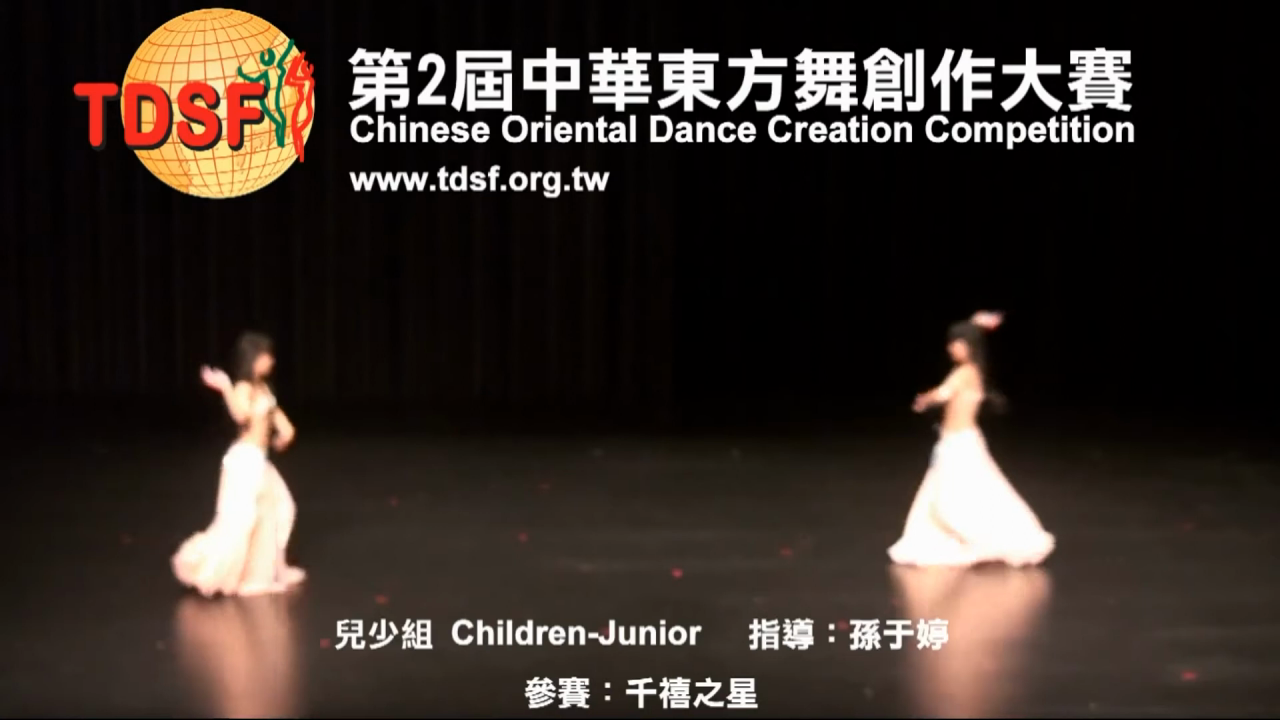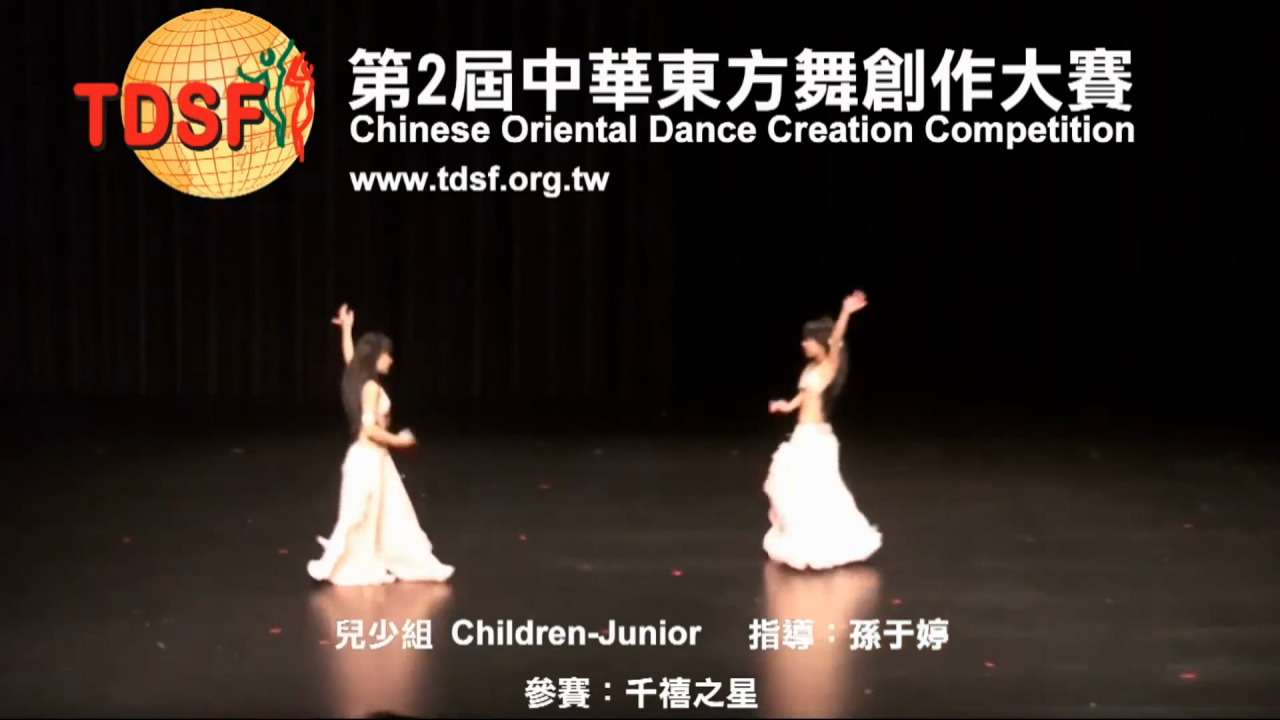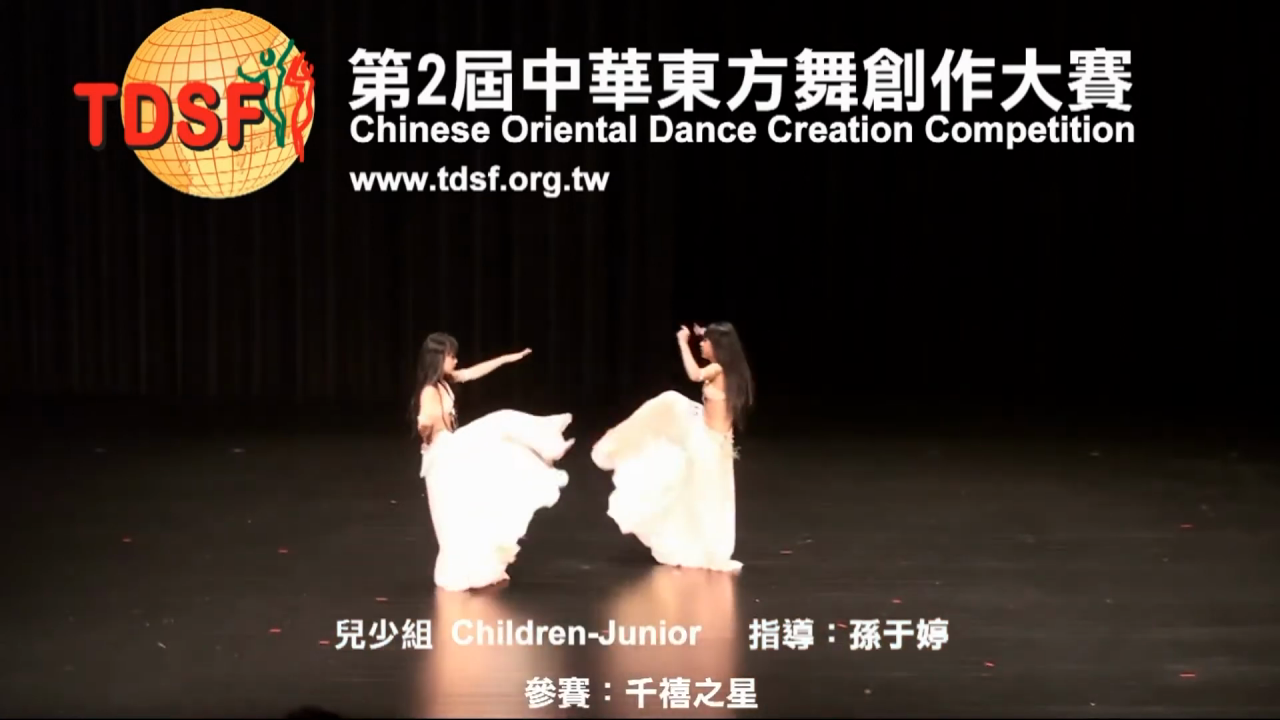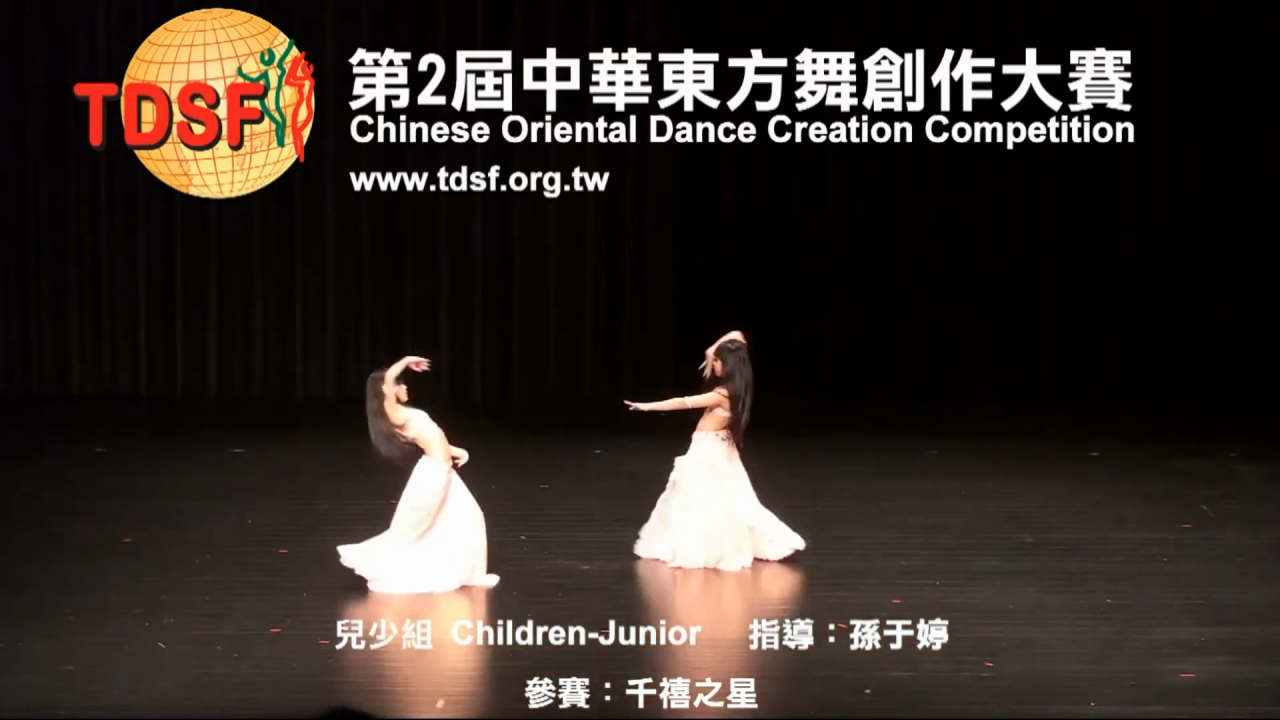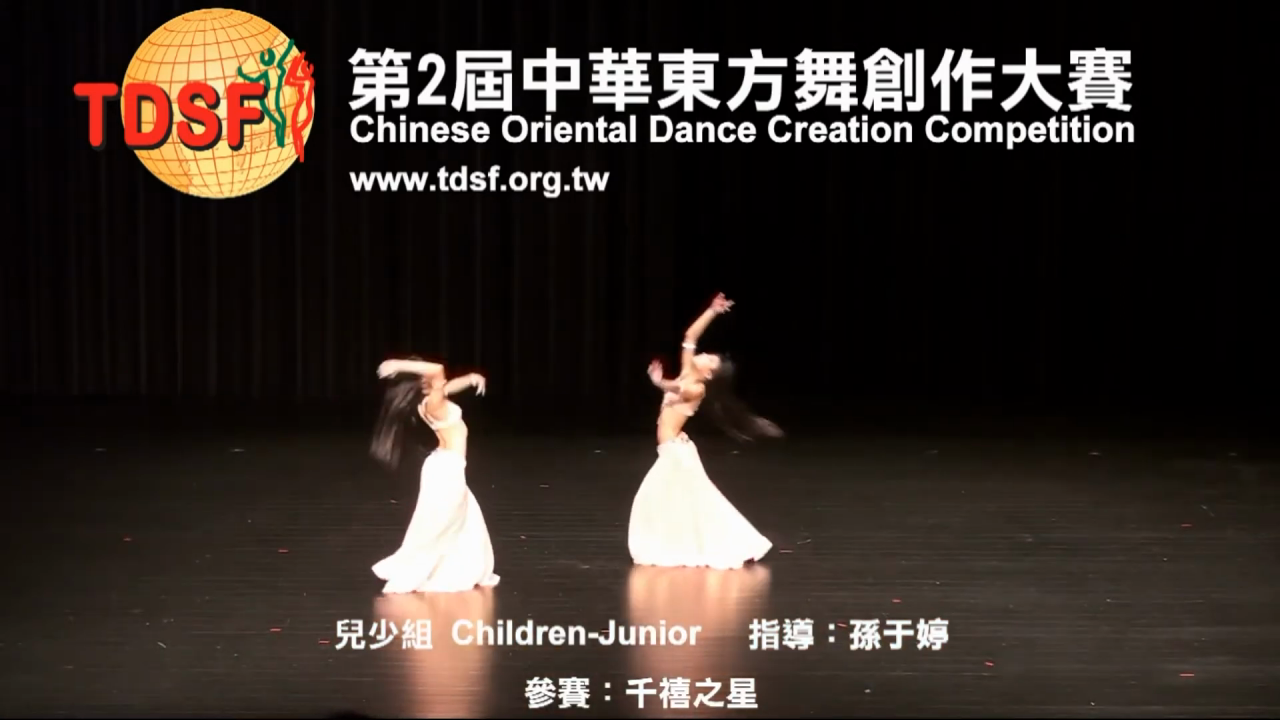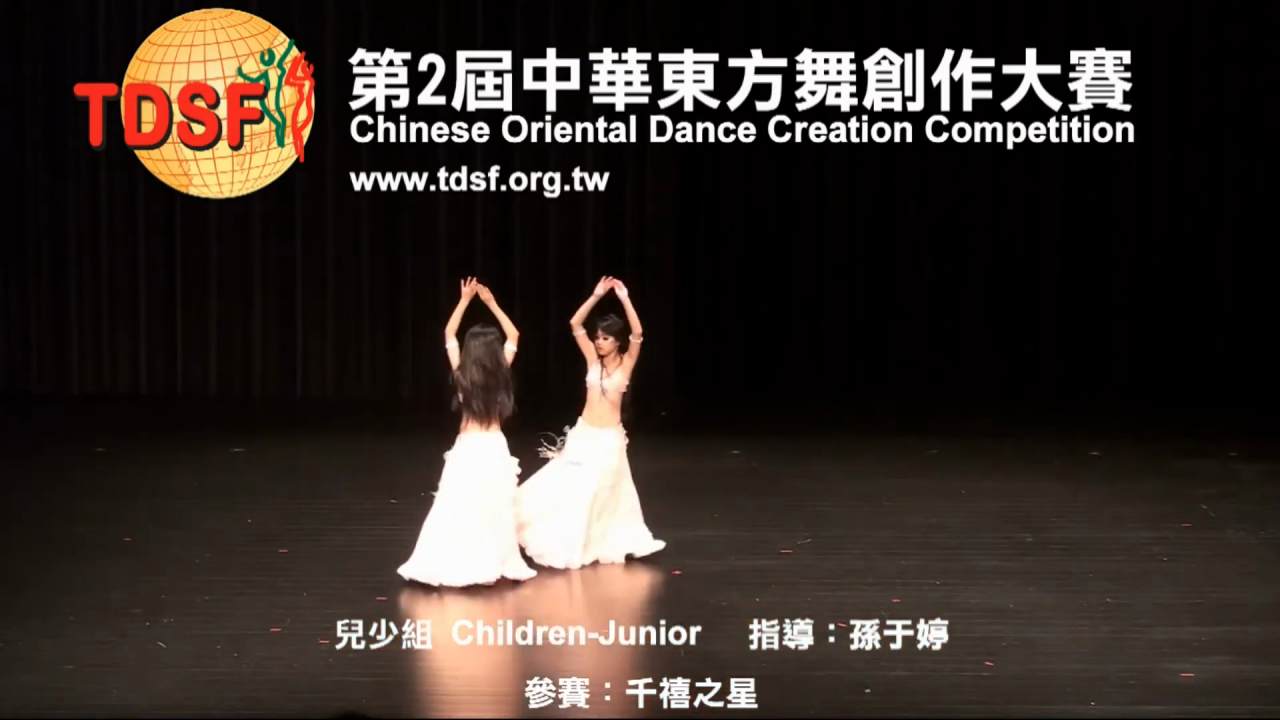
dt=0.7s
person 1, frame 1
left shoulder: (968, 371)
right shoulder: (964, 370)
left elbow: (942, 395)
right elbow: (964, 337)
left wrist: (923, 400)
right wrist: (977, 324)
left hip: (963, 444)
right hip: (952, 444)
left knee: (959, 500)
right knee: (938, 499)
person 1, frame 2
left shoulder: (832, 360)
right shoulder: (813, 367)
left elbow: (834, 341)
left wrist: (846, 313)
right wrist: (789, 405)
left hip: (815, 437)
right hip: (806, 435)
left knee: (810, 491)
right knee: (798, 488)
person 1, frame 3
left shoulder: (718, 369)
right shoulder: (730, 368)
left elbow: (695, 374)
left wrist: (683, 343)
right wrist: (707, 335)
left hip: (710, 441)
right hip: (700, 434)
left knee: (705, 498)
left ankle: (712, 555)
person 1, frame 4
left shoulder: (722, 394)
right shoulder: (740, 385)
left elbow: (685, 403)
right elbow: (736, 337)
left wrist: (649, 406)
right wrist: (715, 349)
left hip: (707, 447)
right hip: (721, 445)
left knee: (699, 501)
right knee: (732, 497)
left ankle: (700, 554)
person 1, frame 5
left shoulder: (697, 388)
right shoulder: (688, 371)
left elbow: (678, 390)
right elbow: (690, 335)
left wrist: (661, 382)
right wrist: (712, 312)
left hip: (675, 452)
right hip: (671, 451)
person 1, frame 6
left shoulder: (626, 363)
right shoulder: (592, 358)
left elbow: (637, 334)
right elbow: (575, 324)
left wrist: (625, 299)
right wrist: (597, 295)
left hip: (609, 438)
right hip: (583, 433)
left knee: (597, 493)
right knee: (564, 486)
person 2, frame 1
left shoulder: (262, 387)
right shoulder: (244, 388)
left elbow: (277, 415)
right elbow: (241, 415)
left wrist: (285, 431)
right wrist: (224, 387)
left hip: (257, 458)
right hip: (246, 458)
left knee: (277, 510)
right knee: (243, 518)
left ankle: (261, 574)
right ankle: (216, 575)
person 2, frame 2
left shoulder: (365, 380)
right shoulder: (370, 387)
left elbow: (351, 359)
right elbow: (368, 428)
left wrist: (347, 329)
right wrist: (397, 440)
left hip: (376, 457)
right hip: (367, 458)
left knee: (395, 513)
right knee: (360, 516)
left ankle: (412, 564)
right ankle: (344, 569)
person 2, frame 3
left shoulder: (444, 380)
right shoulder: (430, 390)
left elbow: (471, 373)
right elbow: (423, 423)
left wrist: (506, 358)
right wrist: (429, 420)
left hip: (452, 449)
right hip: (441, 454)
right knee: (455, 512)
person 2, frame 4
left shoulder: (401, 415)
right shoulder: (391, 413)
right elbow: (387, 379)
left wrist: (454, 451)
right wrist: (405, 361)
left hip: (442, 471)
right hip: (433, 472)
left knee: (468, 518)
right knee: (412, 525)
left ankle: (464, 572)
right ankle: (382, 573)
person 2, frame 5
left shoulder: (430, 401)
right shoulder: (431, 404)
left elbow: (447, 386)
right elbow: (437, 370)
left wrist: (469, 379)
right wrist: (401, 365)
left hip: (450, 465)
right hip: (447, 467)
left knee: (467, 519)
right knee: (436, 523)
left ankle: (465, 572)
right ankle: (404, 574)
person 2, frame 6
left shoulder: (461, 373)
right shoulder: (498, 373)
left elbow: (449, 334)
right elbow: (514, 336)
left wrist: (464, 300)
right wrist: (492, 304)
left hip: (465, 448)
right hip: (493, 449)
left knee: (453, 509)
right knee: (495, 512)
left ankle: (447, 568)
right ankle: (498, 565)
